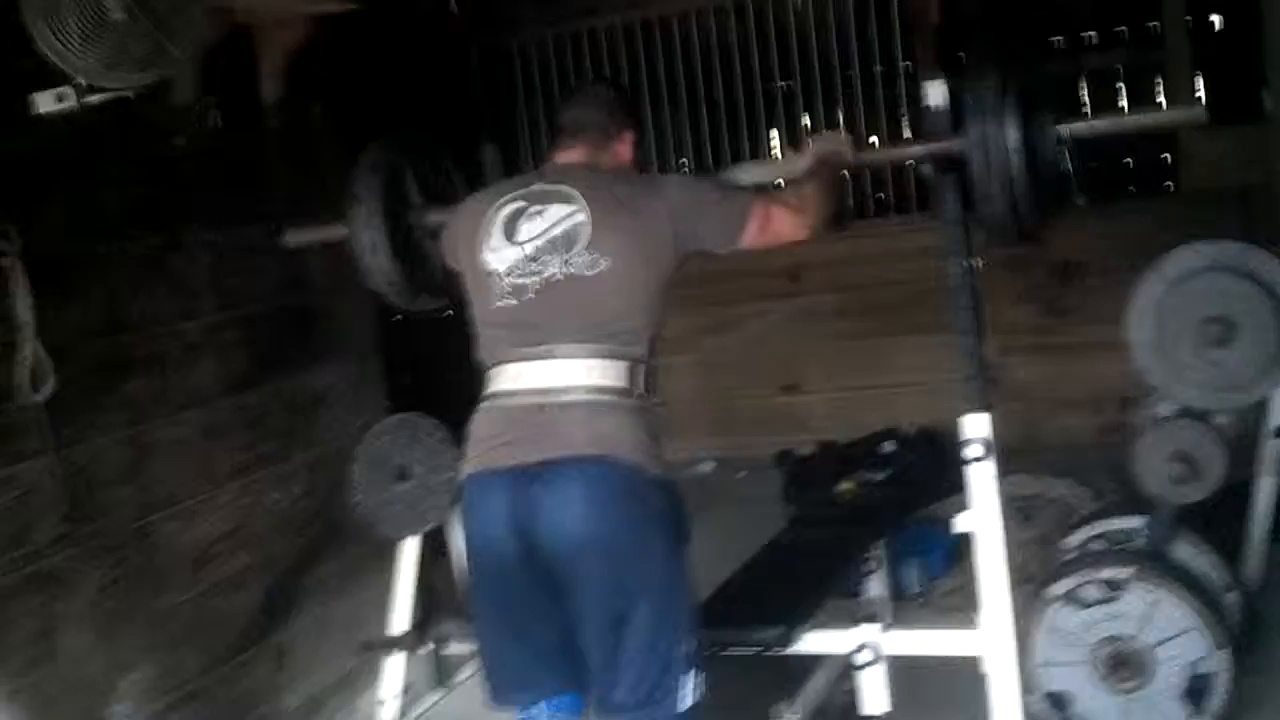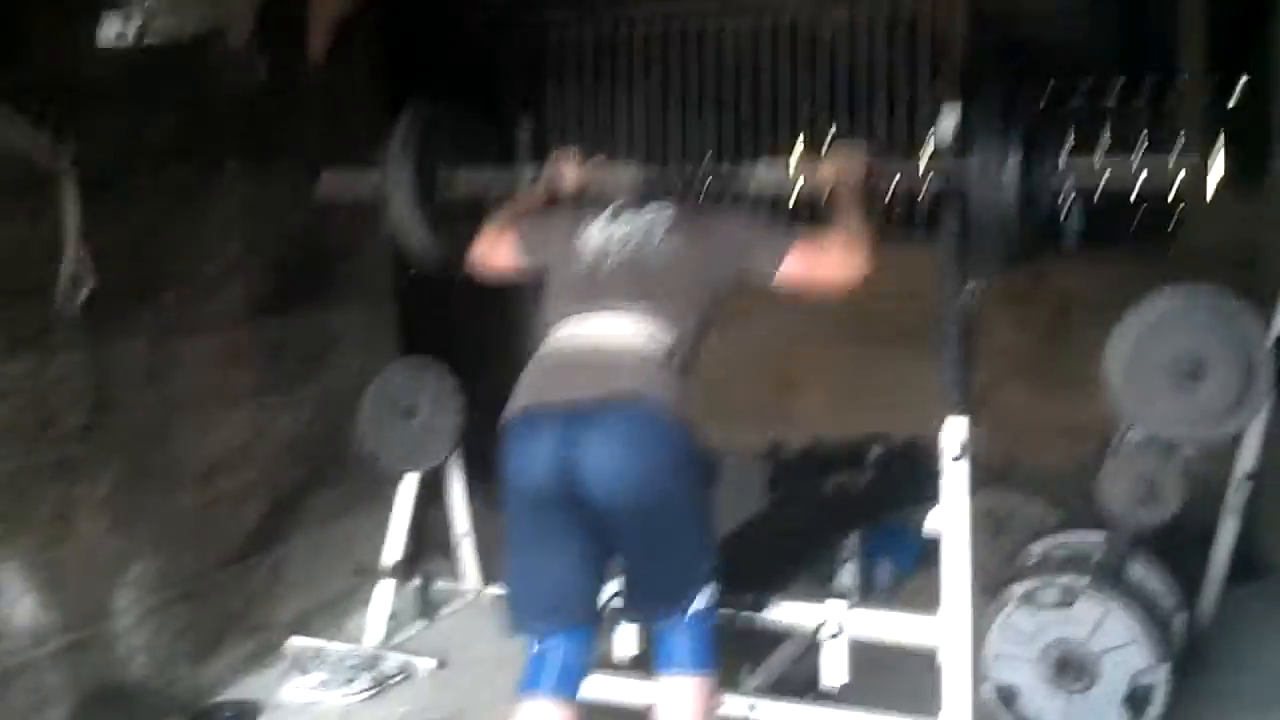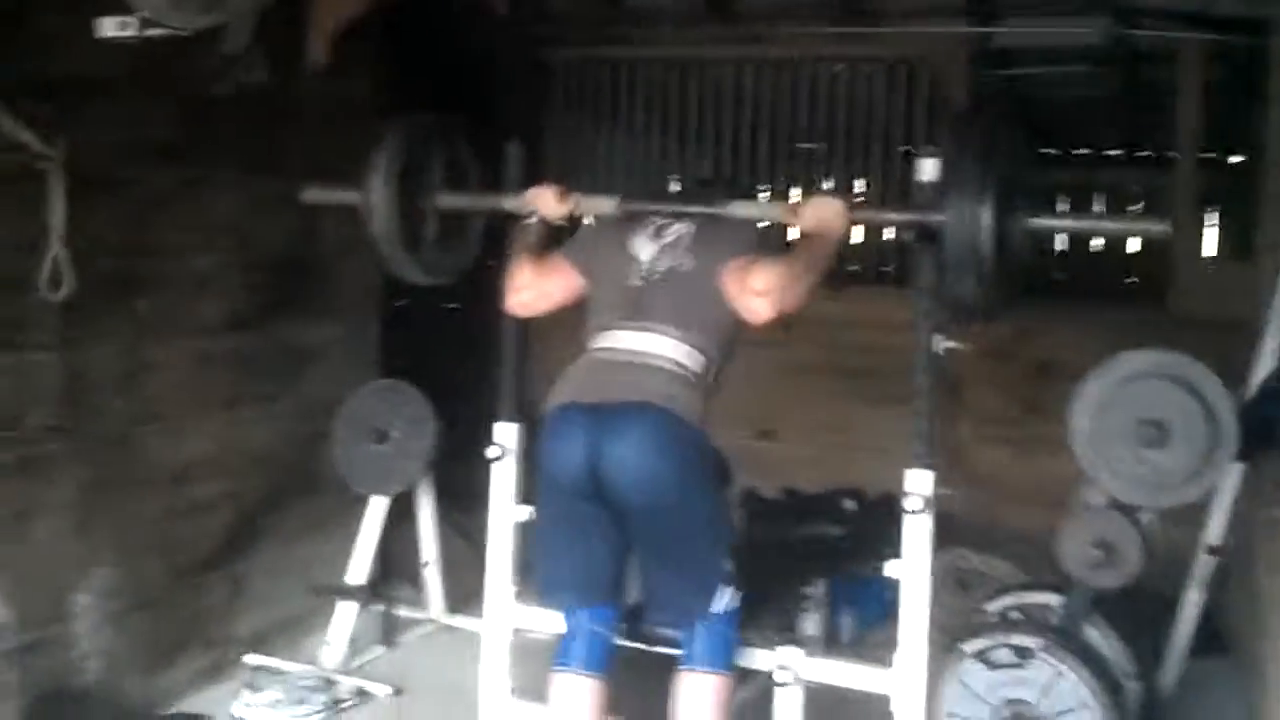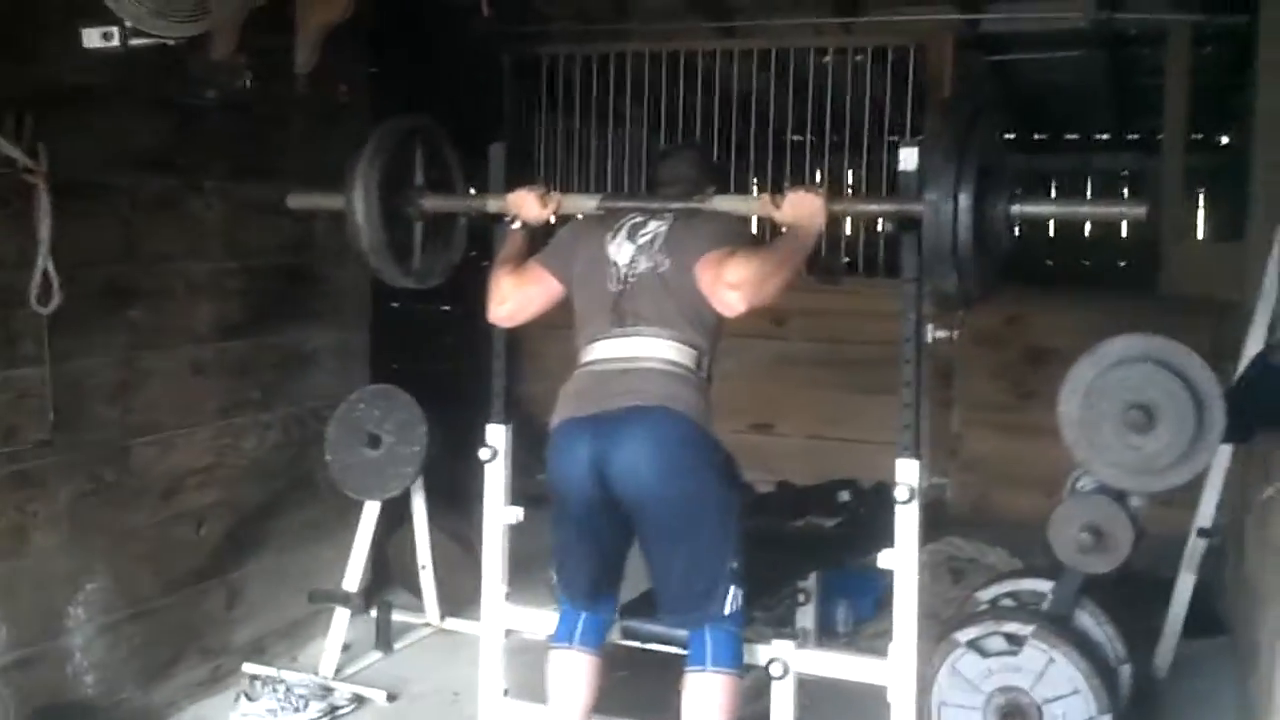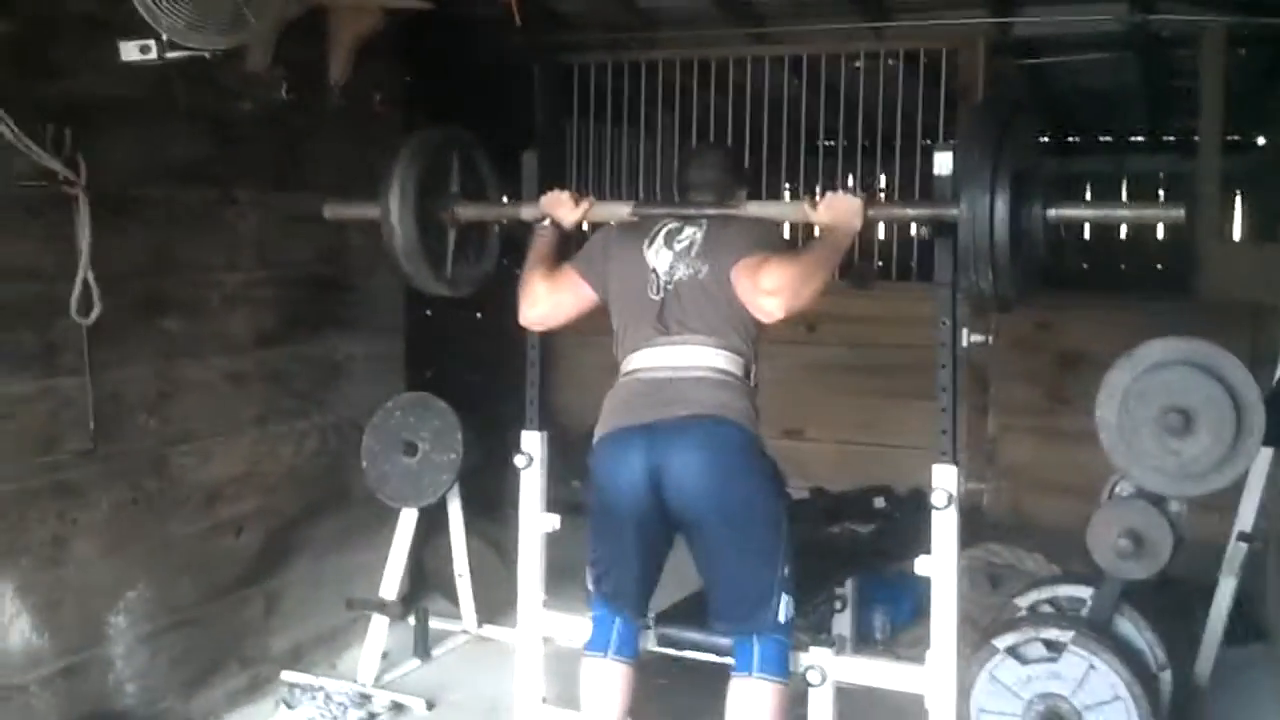
dt=1s
person 1, frame 1
left shoulder: (474, 216)
right shoulder: (654, 200)
right elbow: (793, 221)
right wrist: (825, 163)
left hip: (491, 481)
right hip: (601, 473)
person 1, frame 2
left shoulder: (574, 221)
right shoulder: (719, 228)
left elbow: (484, 252)
right elbow: (845, 261)
left wrist: (550, 187)
right wrist: (844, 185)
left hip: (533, 427)
right hip: (635, 427)
left knee: (554, 640)
right knee: (681, 615)
person 1, frame 3
left shoulder: (612, 233)
right shoulder: (737, 237)
left elbow: (522, 295)
right elbow: (760, 298)
left wrist: (537, 220)
right wrist: (823, 236)
left hip: (567, 424)
right hip: (657, 431)
left knee: (586, 622)
right knee: (708, 619)
person 1, frame 4
left shoulder: (585, 232)
right shoulder: (713, 228)
left elbow: (504, 306)
right elbow: (734, 291)
left wrist: (520, 223)
right wrist: (801, 229)
left hip: (572, 433)
right hip: (664, 434)
left knee: (582, 606)
right knee: (712, 619)
person 1, frame 5
left shoulder: (620, 239)
right shoulder: (748, 232)
left elbow: (535, 308)
right elbow: (773, 297)
left wrist: (550, 226)
right wrist: (838, 231)
left hip: (620, 442)
right hip: (714, 442)
left knee: (613, 613)
right knee: (760, 629)
